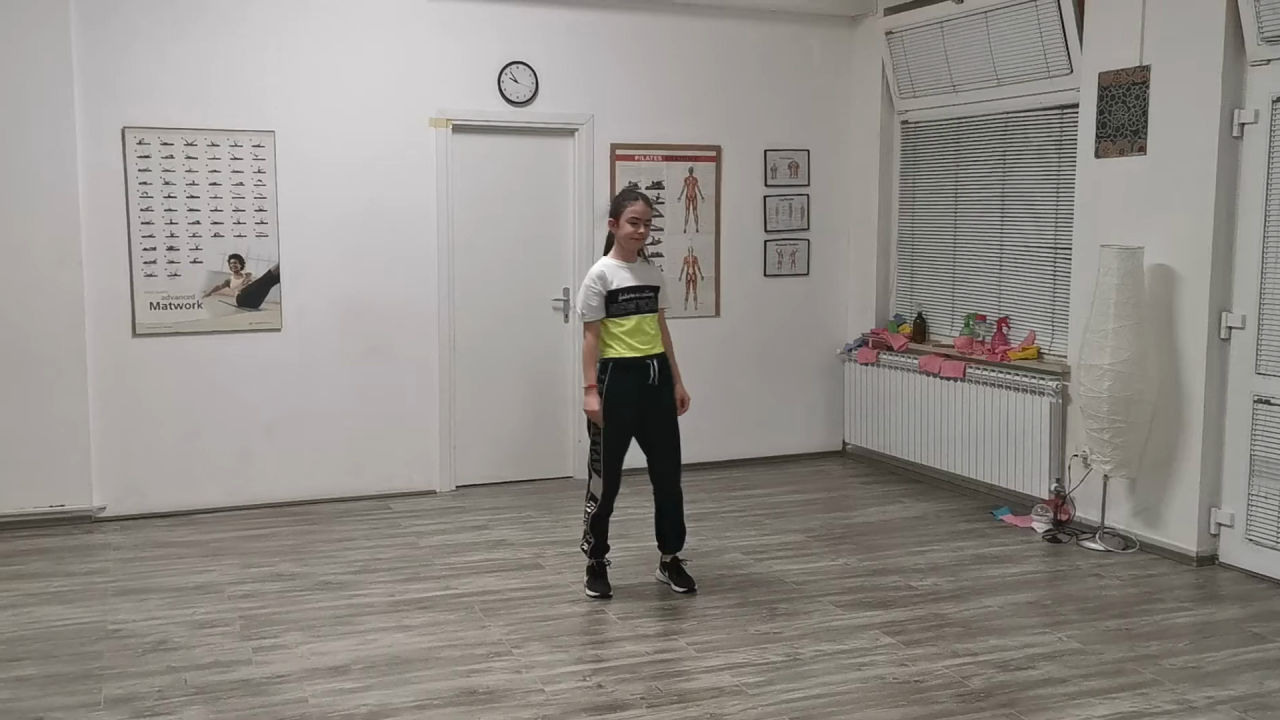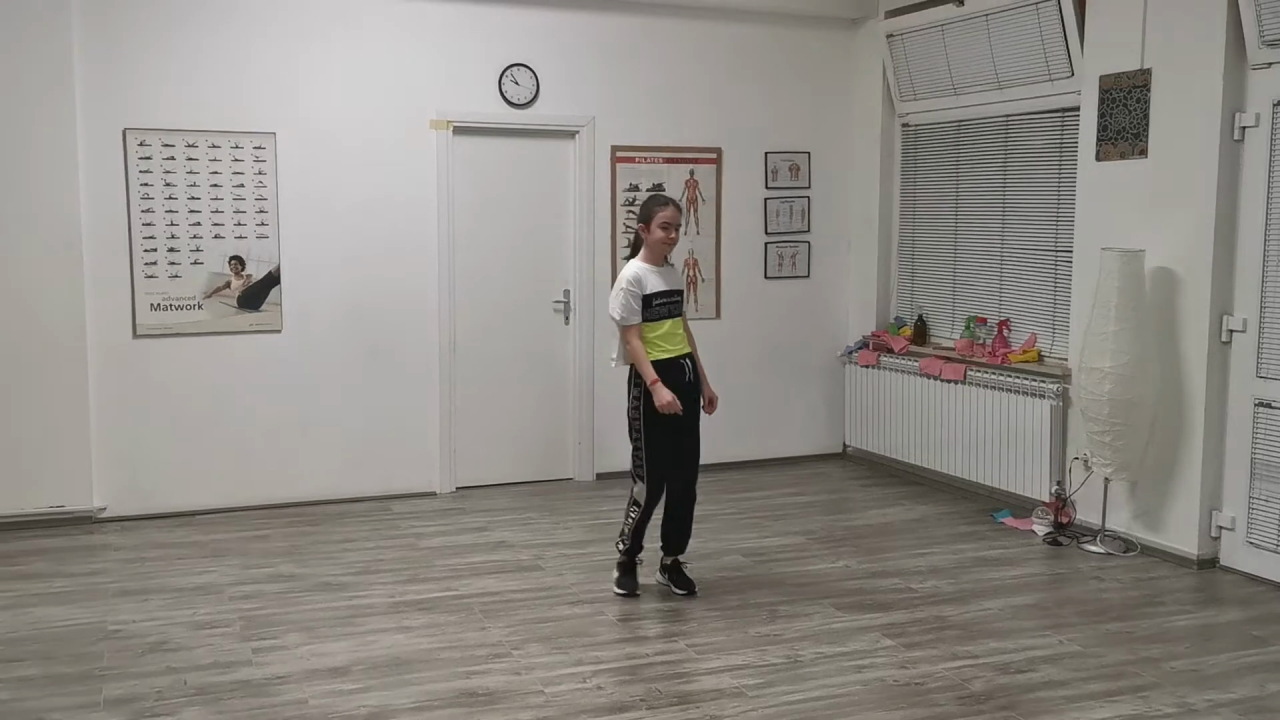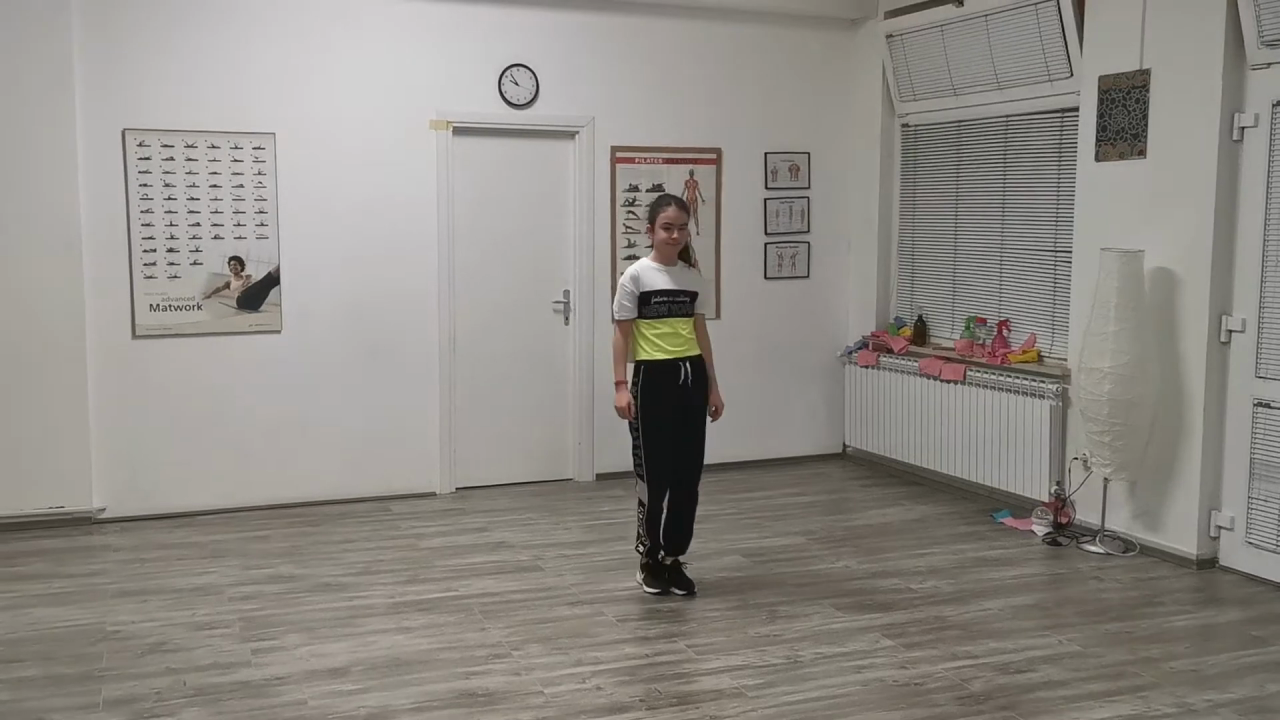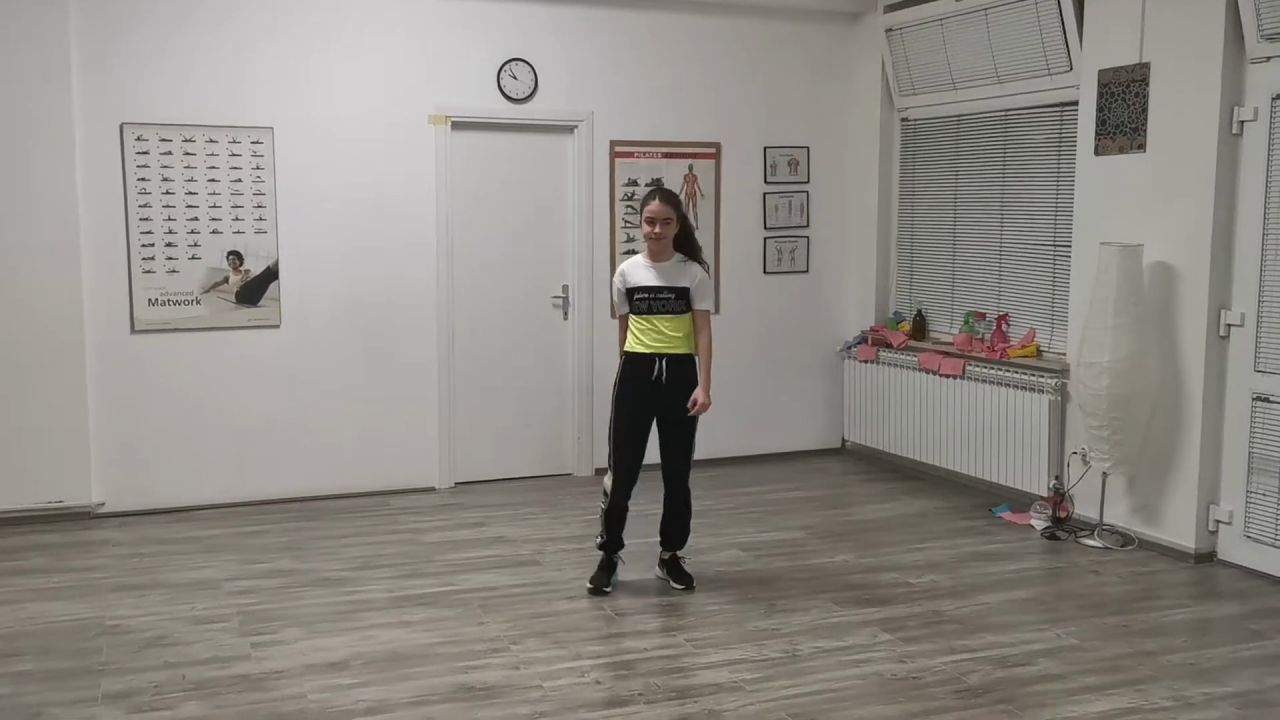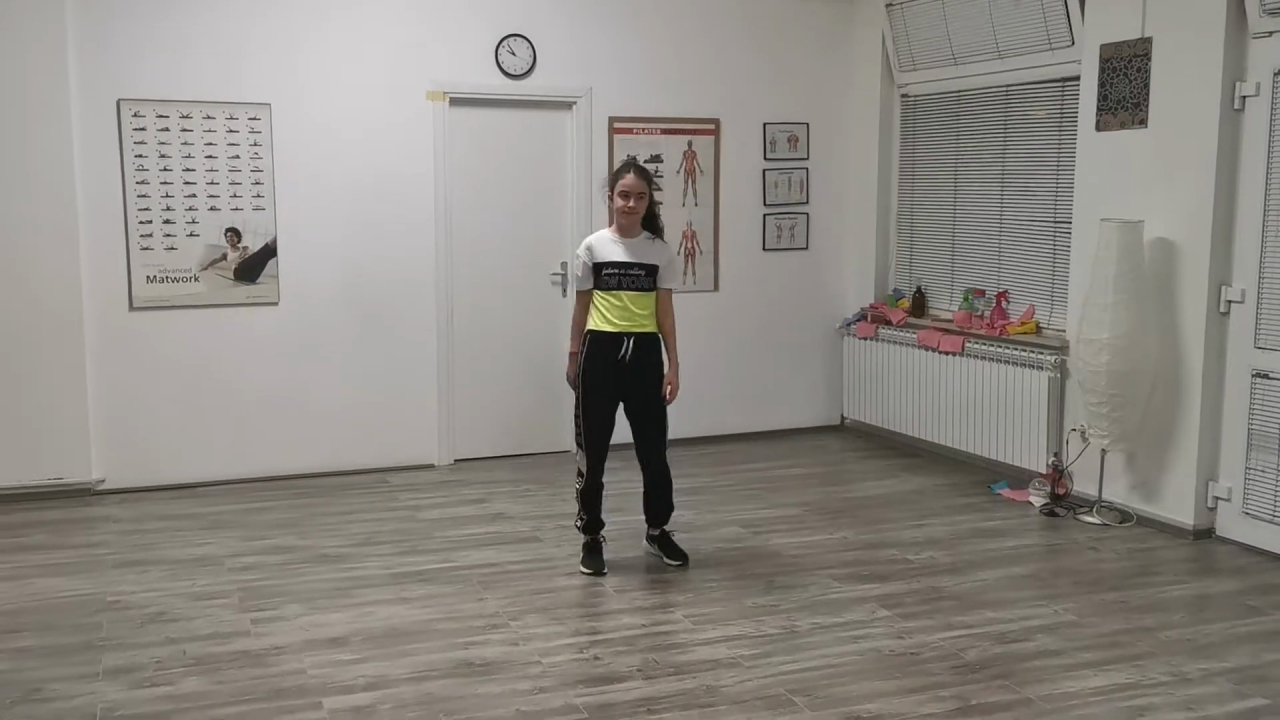
dt=0.4s
person 1, frame 1
left shoulder: (653, 273)
right shoulder: (600, 274)
right elbow: (592, 336)
left wrist: (677, 381)
right wrist: (591, 389)
left hip: (656, 376)
right hip: (618, 378)
left knee: (668, 471)
right knee: (606, 475)
left ankle: (670, 559)
right ankle: (595, 563)
person 1, frame 2
left shoulder: (673, 274)
right shoulder: (632, 278)
right elbow: (632, 340)
left wrist: (703, 381)
right wrist: (655, 386)
left hip: (685, 377)
right hip: (651, 381)
left knee: (685, 476)
right knee: (651, 476)
left ankle: (672, 561)
right ankle: (627, 558)
person 1, frame 3
left shoulder: (693, 277)
right shoulder: (636, 276)
left elbow: (700, 334)
right elbow: (622, 335)
left wrist: (713, 387)
right wrist: (621, 386)
left hip: (692, 378)
right hip: (652, 378)
left knee: (687, 475)
right knee: (654, 474)
left ankle: (673, 559)
right ankle: (649, 560)
person 1, frame 4
left shoulder: (694, 272)
right shoulder: (627, 271)
left elbow: (703, 331)
right elbow: (624, 327)
left wrist: (704, 385)
right wrist: (618, 377)
left hip: (679, 374)
right hip: (636, 372)
left knee: (677, 471)
right knee: (622, 467)
left ankle: (670, 555)
right ankle: (609, 555)
person 1, frame 5
left shoulder: (660, 251)
right shoulder: (593, 246)
left elbow: (665, 312)
right elbow: (582, 305)
left wrist: (673, 366)
right wrist: (574, 355)
left hip: (645, 353)
right hip: (601, 352)
left knee: (653, 448)
right knee: (592, 449)
left ankle: (657, 531)
right ankle: (591, 538)
